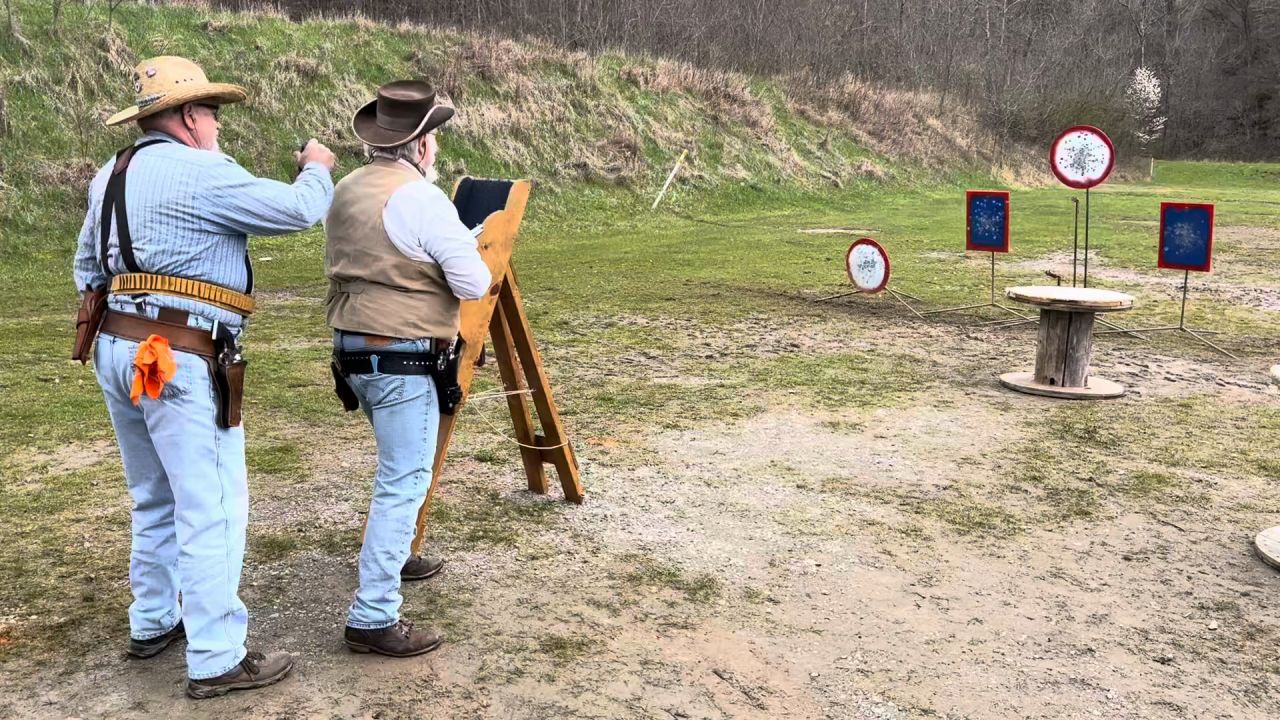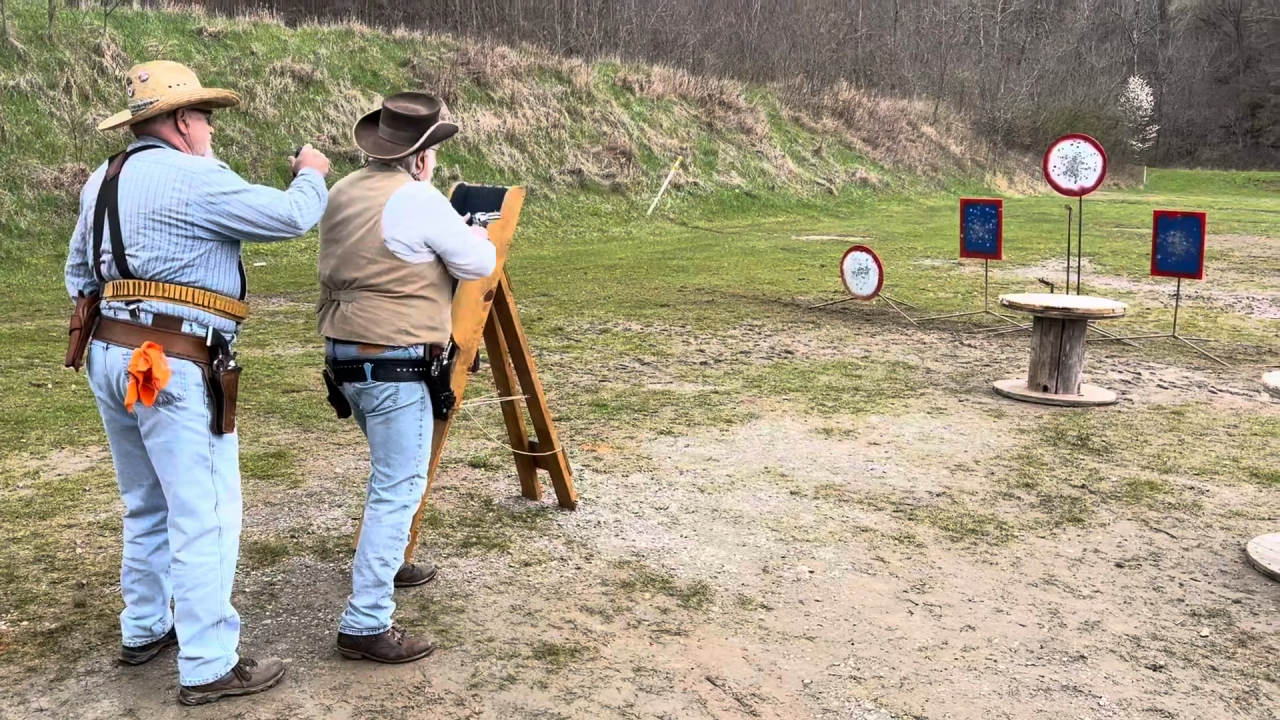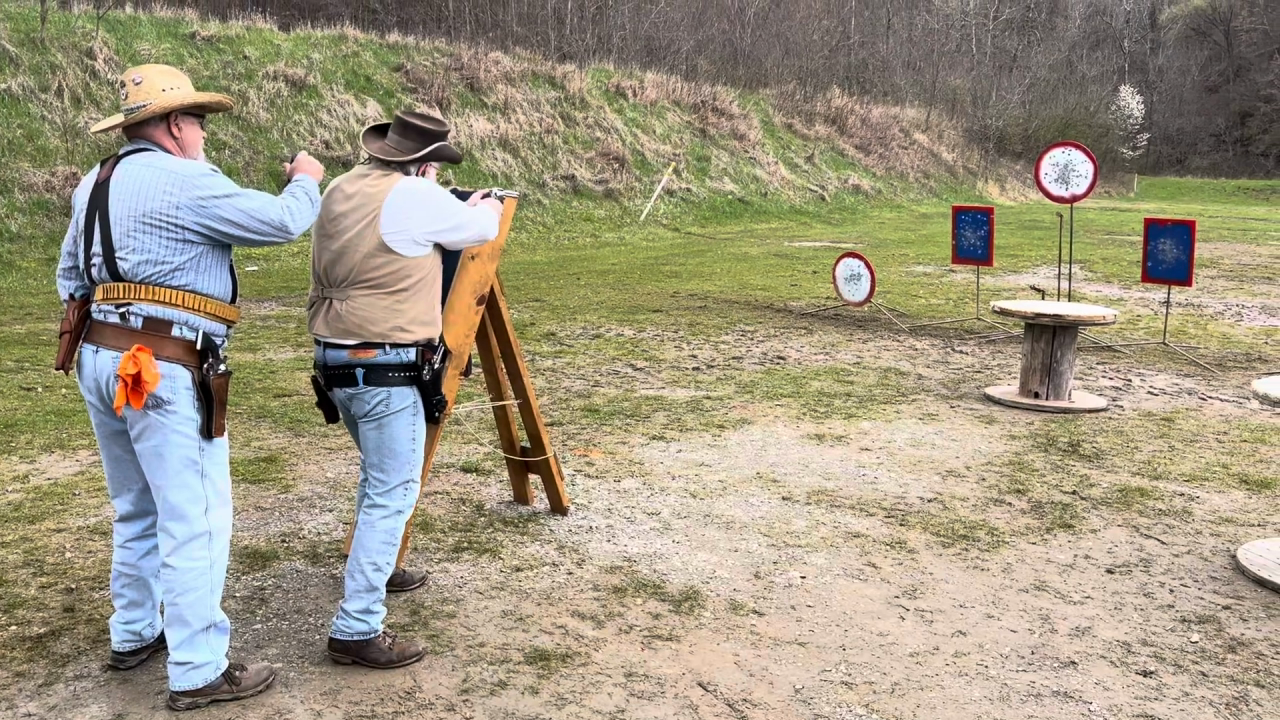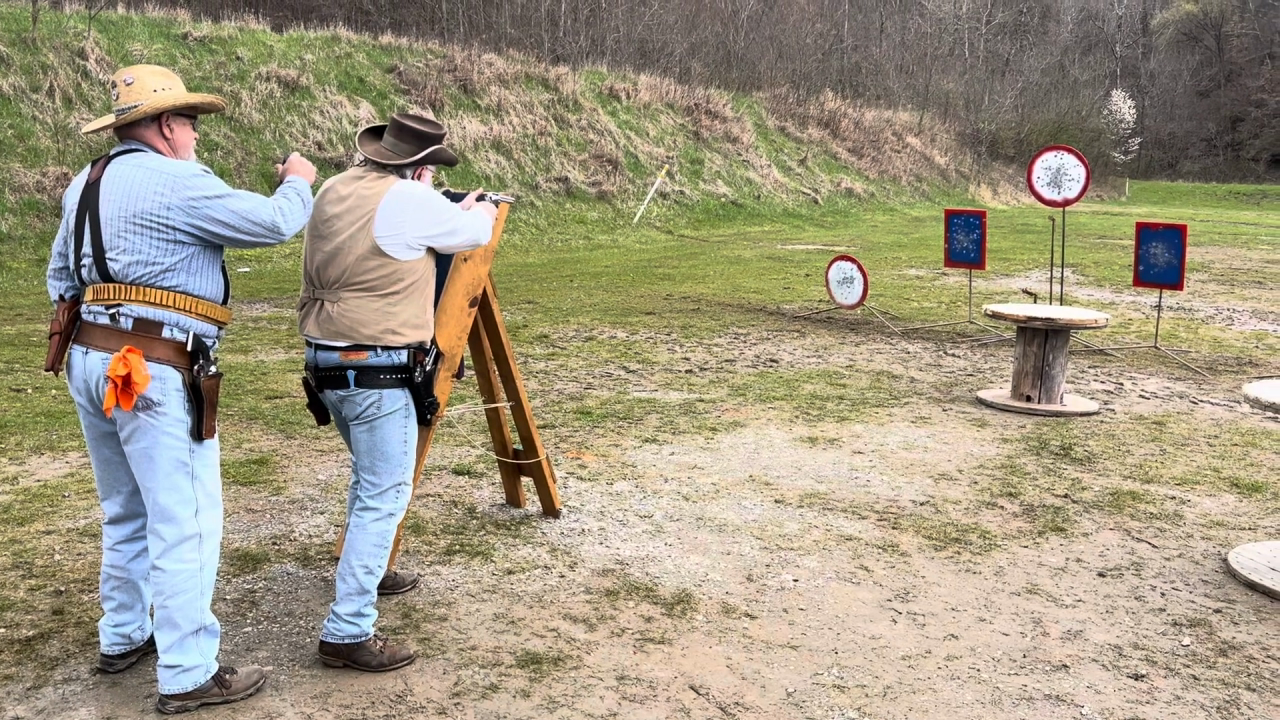
dt=0.5s
person 1, frame 1
left shoulder: (109, 176)
right shoulder: (199, 171)
left elbow: (87, 266)
right elbow: (298, 210)
right wrist: (317, 169)
left hip: (117, 348)
right hip: (179, 357)
left knee: (154, 498)
right knee: (211, 508)
left ankle: (152, 622)
right ankle: (216, 659)
person 1, frame 2
left shoulder: (101, 181)
right shoulder: (192, 178)
left elbow: (78, 270)
right elbow: (292, 216)
right wrist: (311, 175)
left hip: (109, 355)
right hip: (173, 363)
left knee: (146, 505)
right knee: (205, 515)
left ankle: (144, 630)
right ankle: (208, 668)
person 1, frame 3
left shoulder: (94, 184)
right shoulder: (184, 181)
left elbow: (70, 274)
right elbow: (283, 221)
right wrist: (305, 181)
left hip: (99, 358)
right hip: (163, 368)
left knee: (137, 510)
right knee: (195, 519)
left ankle: (134, 634)
right ankle: (198, 673)
person 1, frame 4
left shoulder: (84, 183)
right shoulder: (176, 181)
left elbow: (62, 275)
right elbow: (274, 222)
right wrist: (298, 182)
left hip: (90, 359)
right hip: (154, 370)
left knee: (126, 512)
right knee: (185, 523)
left ankle: (122, 636)
person 2, frame 1
left shoulder: (347, 189)
right shoulder: (420, 198)
right elbow: (474, 283)
right wrist: (468, 251)
left hip: (355, 351)
right hip: (400, 359)
left knee: (398, 466)
right knee: (404, 483)
left ankle: (391, 557)
right ankle: (372, 617)
person 2, frame 2
left shoulder: (344, 193)
right shoulder: (416, 200)
right elbow: (478, 263)
left wrist: (449, 233)
right wrist: (475, 237)
left hip: (348, 358)
right hip: (394, 366)
left knee: (389, 474)
right knee: (398, 489)
left ankle: (385, 564)
right ankle: (364, 625)
person 2, frame 3
left shoulder: (340, 190)
right shoulder: (412, 197)
right elbow: (480, 228)
left wrist: (461, 207)
right wrist: (487, 207)
left hip: (336, 362)
right hip: (384, 369)
left knee: (378, 476)
right knee: (392, 494)
left ankle: (375, 569)
right ankle: (356, 629)
person 2, frame 4
left shoulder: (333, 191)
right shoulder: (408, 200)
right elbow: (472, 234)
left wrist: (455, 210)
right wrist: (482, 211)
left hip: (327, 364)
right hip: (376, 372)
left knee: (369, 479)
right knee: (383, 497)
left ankle: (366, 571)
right ankle: (347, 632)
